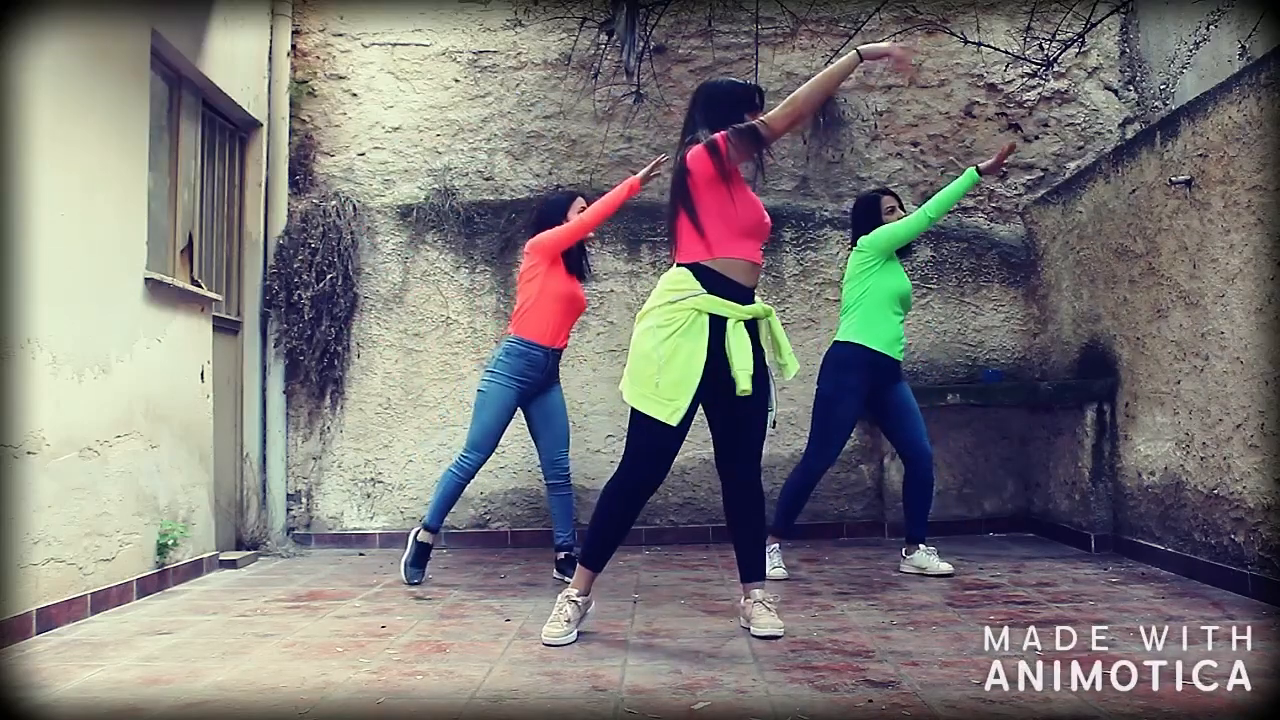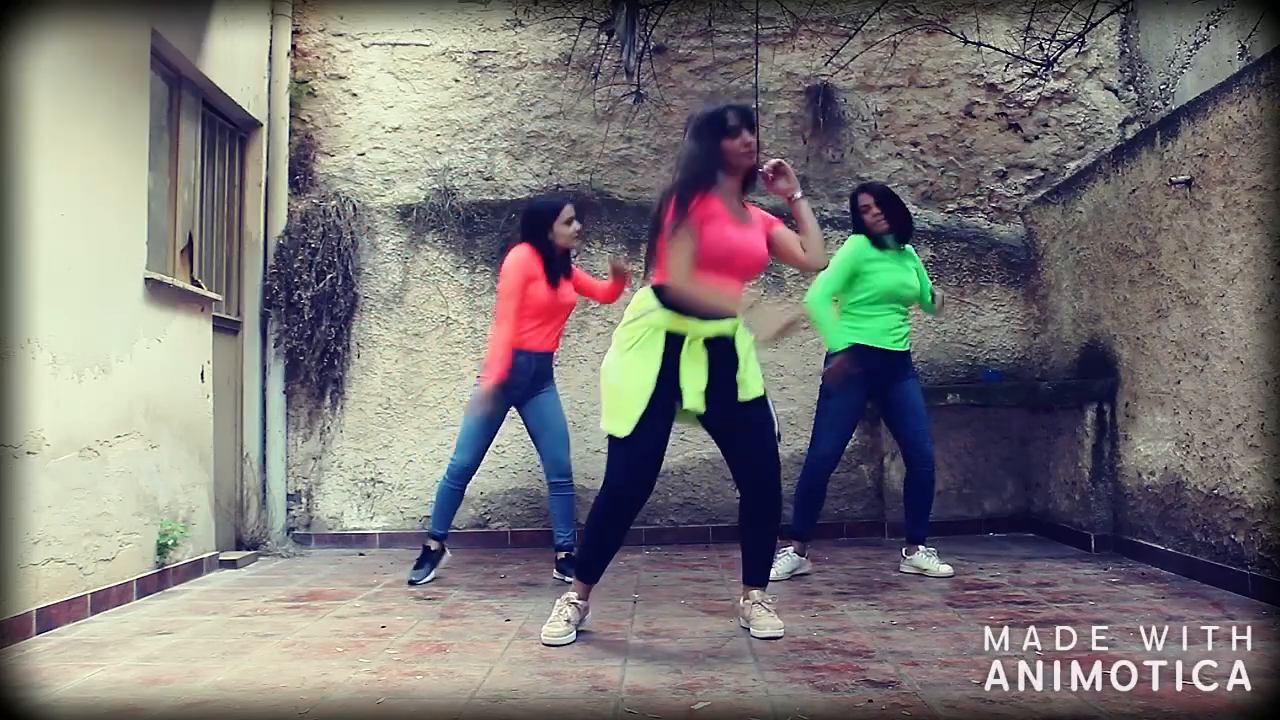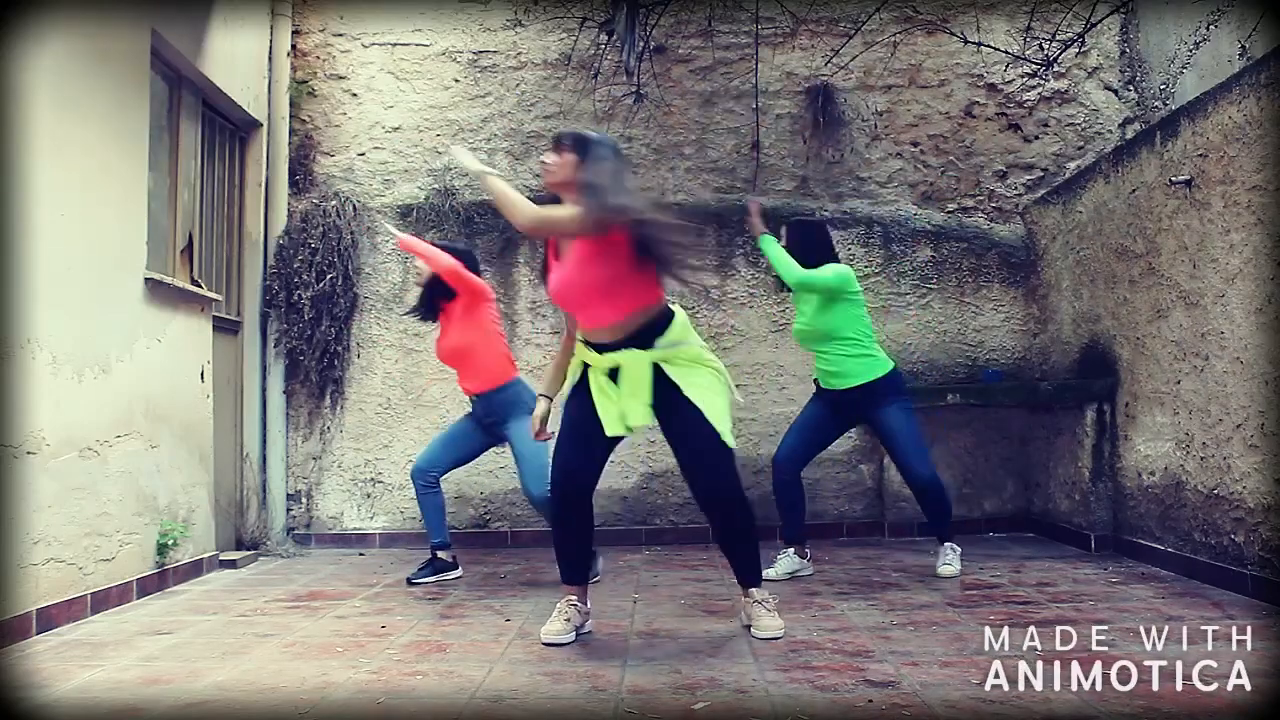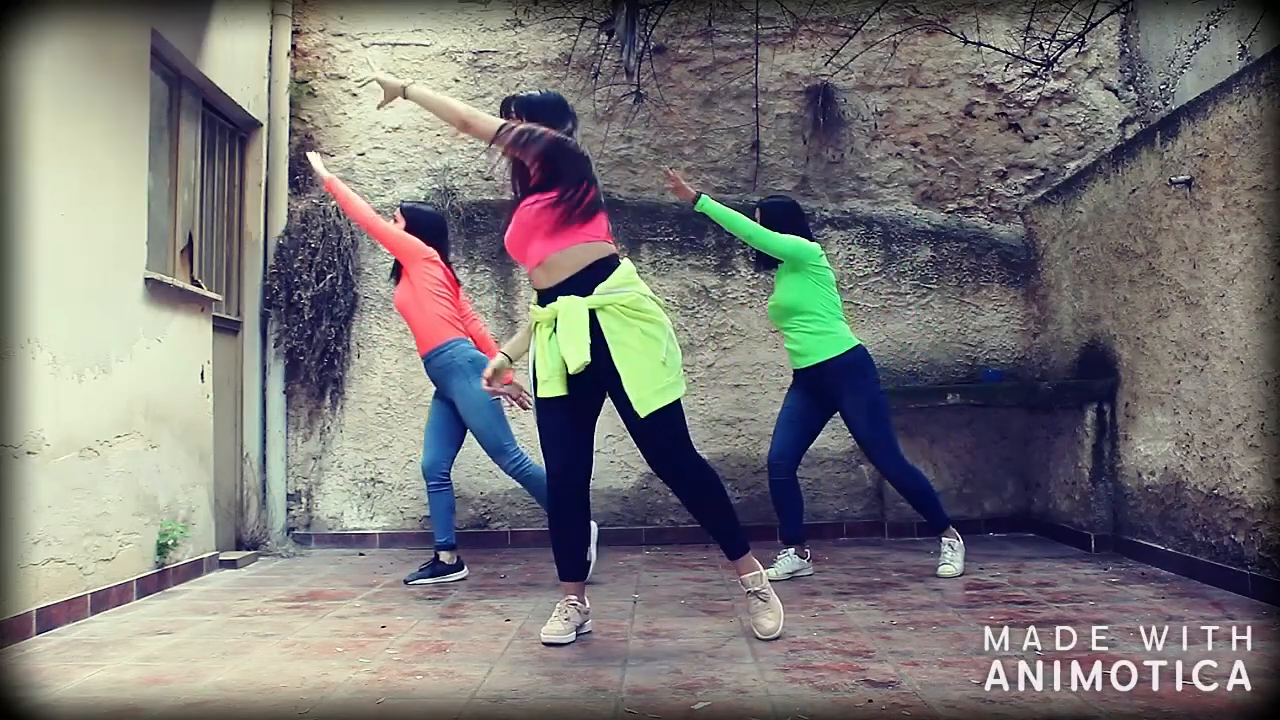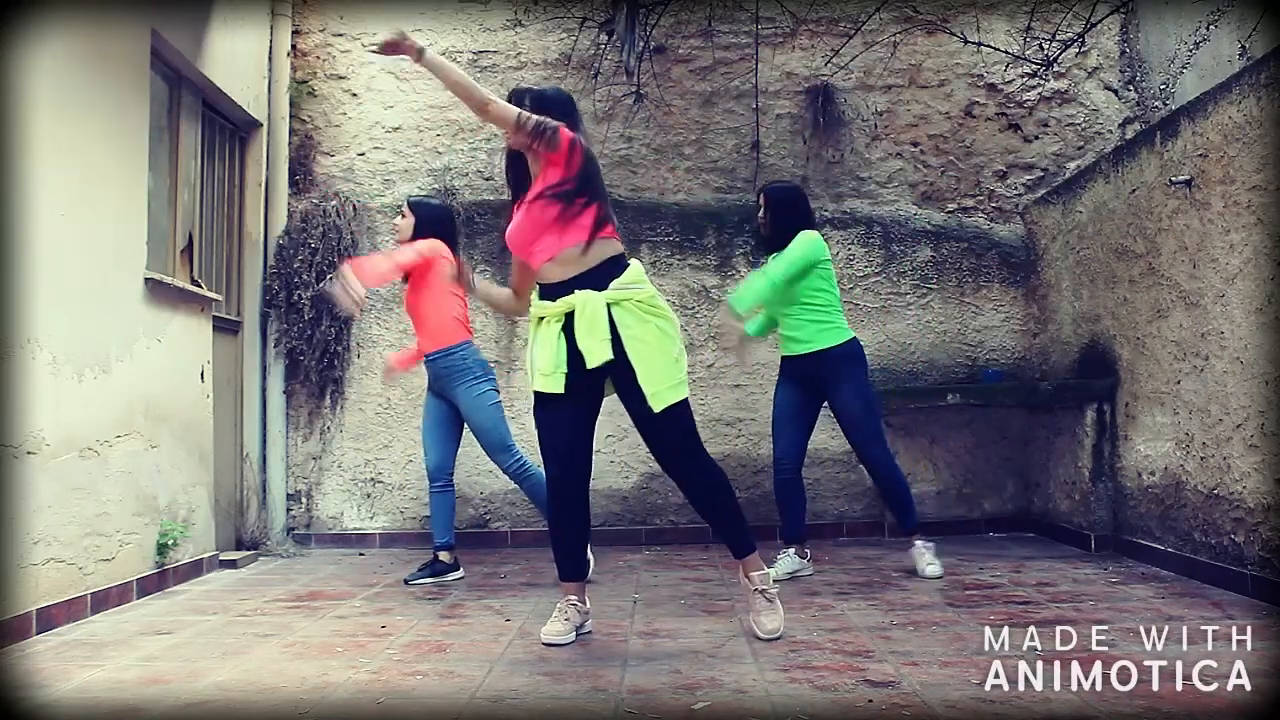
dt=0.5s
person 1, frame 1
left shoulder: (726, 178)
right shoulder: (706, 156)
right elbow: (791, 112)
right wrist: (858, 55)
left hip: (736, 327)
right hip: (689, 321)
left knee: (743, 470)
right knee: (643, 467)
left ankle: (753, 595)
right ankle: (578, 593)
person 1, frame 2
left shoulder: (760, 218)
right shoulder: (690, 195)
left elbow: (813, 260)
right elbow: (680, 277)
left wrist: (794, 194)
left hip: (723, 352)
right hip: (664, 343)
left knee: (762, 475)
right knee: (628, 481)
left ankle: (754, 595)
right ankle: (576, 598)
person 1, frame 3
left shoulder: (609, 217)
right shoulder: (558, 243)
left elbow: (526, 218)
left wrist: (482, 170)
right wrist: (548, 394)
left hip: (663, 362)
right hip: (599, 370)
left knee: (717, 483)
right knee: (567, 487)
left ankle: (754, 594)
right ankle: (574, 602)
person 1, frame 4
left shoulder: (558, 158)
right shoulder: (532, 202)
left elbow: (469, 119)
left wrist: (404, 88)
right wrist: (507, 353)
left hip: (612, 316)
right hip: (559, 335)
left knee: (672, 454)
right knee: (564, 473)
left ankle: (751, 574)
right ankle: (573, 601)
person 1, frame 5
left shoulder: (565, 152)
right shoulder: (524, 205)
left elbow: (485, 105)
right elbow: (520, 300)
left wrist: (421, 53)
right wrist: (473, 284)
left hip: (618, 313)
right hip: (560, 332)
left knee: (679, 452)
right knee: (563, 473)
left ankle: (755, 574)
right ankle: (573, 601)
person 2, frame 1
left shoulder: (888, 263)
right shoulder: (870, 246)
right elbow: (927, 214)
right wrist: (978, 172)
left hip: (887, 373)
right hip: (850, 364)
left knee: (921, 458)
right knee: (818, 460)
left ankle: (914, 550)
right ankle: (773, 543)
person 2, frame 2
left shoulder: (907, 252)
right shoulder: (856, 247)
left elbow: (925, 301)
right elbow: (818, 294)
left wrist: (932, 298)
right wrist: (837, 346)
left hip: (897, 367)
right hip: (850, 366)
left knee: (922, 457)
right knee: (822, 457)
left ankle: (915, 550)
right ankle: (797, 549)
person 2, frame 3
left shoulder: (839, 275)
right shoulder: (800, 295)
left elbow: (798, 276)
left wrist: (763, 236)
left hip: (880, 391)
right hip: (831, 397)
left knee: (922, 475)
right knee: (784, 463)
left ankle: (946, 545)
right ankle: (796, 553)
person 2, frame 4
left shoulder: (806, 253)
right shoulder: (784, 273)
left elbow: (750, 232)
left wrist: (696, 199)
left hip: (847, 369)
right hip: (807, 380)
left knee: (889, 462)
right knee: (779, 463)
left ankle: (948, 536)
right ankle: (796, 552)
person 2, frame 5
left shoulder: (808, 241)
right shoulder: (778, 257)
left elbow: (774, 275)
right elbow: (771, 318)
left wrist: (739, 307)
right wrist: (747, 329)
left hip: (840, 361)
right hip: (795, 369)
left knee: (874, 455)
right knee: (784, 462)
left ankle: (916, 542)
right ankle: (795, 552)
person 3, frame 1
left shoulder: (570, 271)
right shoulder: (541, 248)
right elbow: (588, 222)
right wrist: (635, 183)
left hip: (547, 374)
right hip: (514, 365)
left knee: (558, 470)
right knee: (472, 459)
left ankle: (565, 557)
right ankle: (425, 535)
person 3, frame 2
left shoulder: (566, 270)
right shoulder: (522, 257)
left elbow: (607, 294)
right elbow: (503, 320)
left wrist: (620, 278)
right wrist: (491, 377)
left hip: (541, 379)
right hip: (504, 373)
left knee: (559, 469)
right knee: (463, 466)
left ankle: (566, 556)
right ankle: (434, 547)
person 3, frame 3
left shoulder: (475, 296)
right shoulder: (445, 314)
left elbow: (452, 269)
left wrist: (406, 241)
left hip: (516, 407)
right hip: (482, 414)
left knee: (540, 491)
right knee: (424, 470)
right ankle: (444, 557)
person 3, frame 4
left shoulder: (423, 255)
right shoulder: (424, 271)
left elbow: (368, 219)
right elbow: (473, 325)
left wrist: (326, 177)
left hip: (460, 368)
right hip: (447, 377)
left knee: (510, 458)
right knee: (434, 469)
left ankle: (579, 529)
right ankle: (448, 558)
person 3, frame 5
left shoulder: (433, 250)
right shoulder: (423, 270)
left elbow: (396, 259)
left wrist: (354, 273)
right wrist: (403, 358)
left hip: (463, 371)
right hip: (438, 380)
left knee: (510, 461)
right knee: (437, 471)
right ankle: (445, 558)
